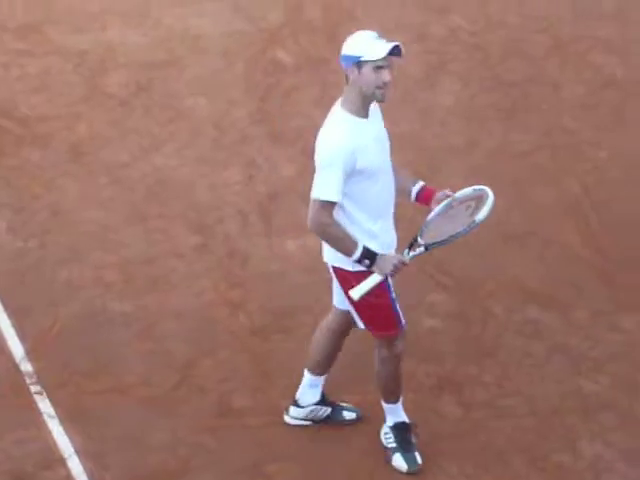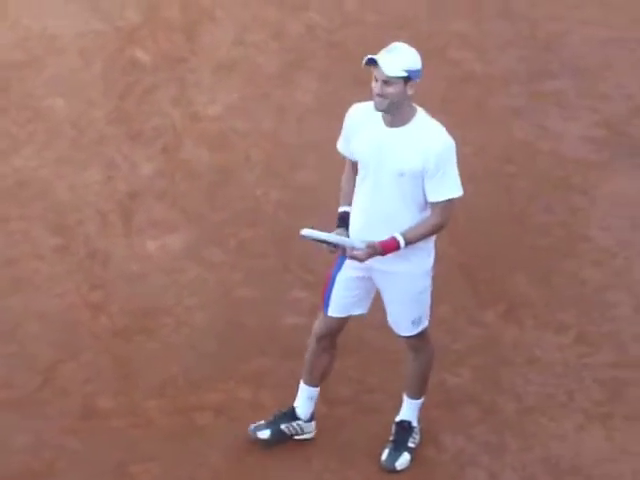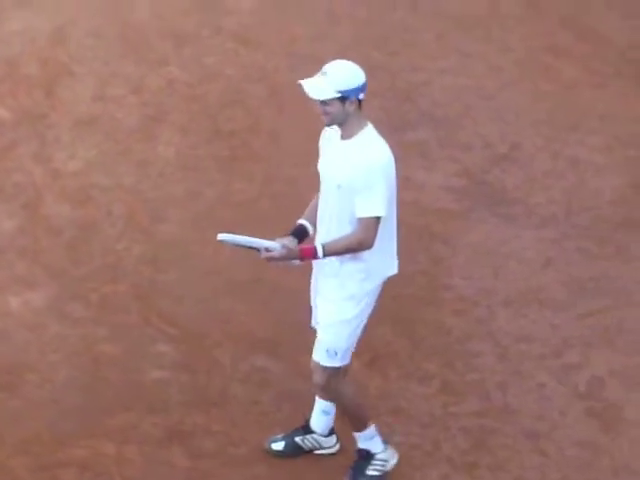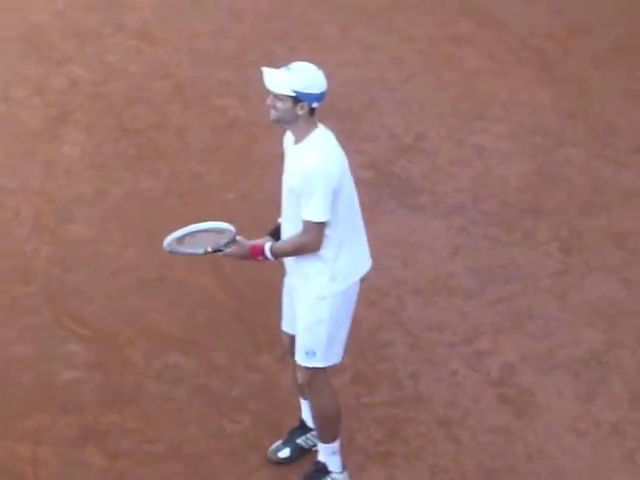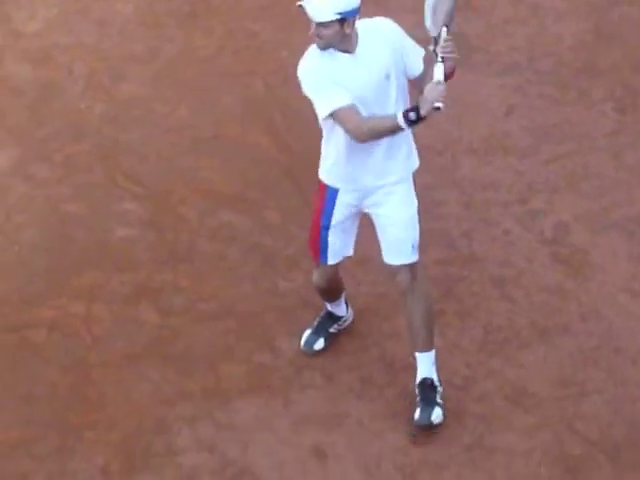
dt=1s
person 1, frame 1
left shoulder: (371, 109)
right shoulder: (338, 140)
right elbow: (319, 220)
left wrist: (423, 192)
right wrist: (369, 259)
left hip: (378, 248)
right hip: (358, 258)
left knee: (341, 319)
right knee: (392, 342)
left ankle: (307, 402)
right ankle: (396, 425)
person 1, frame 2
left shoulder: (436, 143)
right shoulder: (358, 117)
left elbow: (440, 216)
left wrist: (385, 246)
right wrist: (343, 221)
left hip: (407, 260)
right hip: (357, 248)
left knee: (416, 340)
right knee: (325, 330)
left ankle: (408, 423)
right ankle: (301, 416)
person 1, frame 3
left shoulder: (373, 158)
right shoulder: (330, 138)
left elbow: (365, 238)
left wrist: (303, 252)
right wrist: (298, 233)
left hip: (354, 280)
right hip: (330, 269)
left knee: (327, 375)
right knee: (327, 350)
right ankle: (320, 431)
person 1, frame 4
left shoulder: (318, 161)
right shoulder: (294, 139)
left elbow: (310, 241)
left wrist: (257, 251)
right wrist: (276, 233)
left hip: (327, 280)
right hip: (303, 272)
left knee: (310, 376)
right knee: (295, 349)
right ankle: (311, 427)
person 1, frame 5
right shoulder: (311, 67)
left elbow: (420, 77)
right elbow: (357, 128)
left wrist: (439, 79)
right wrist: (417, 113)
left hip: (392, 179)
right hip: (340, 182)
left knee: (408, 279)
right knee: (324, 276)
left ankle: (428, 380)
right ankle: (338, 312)
